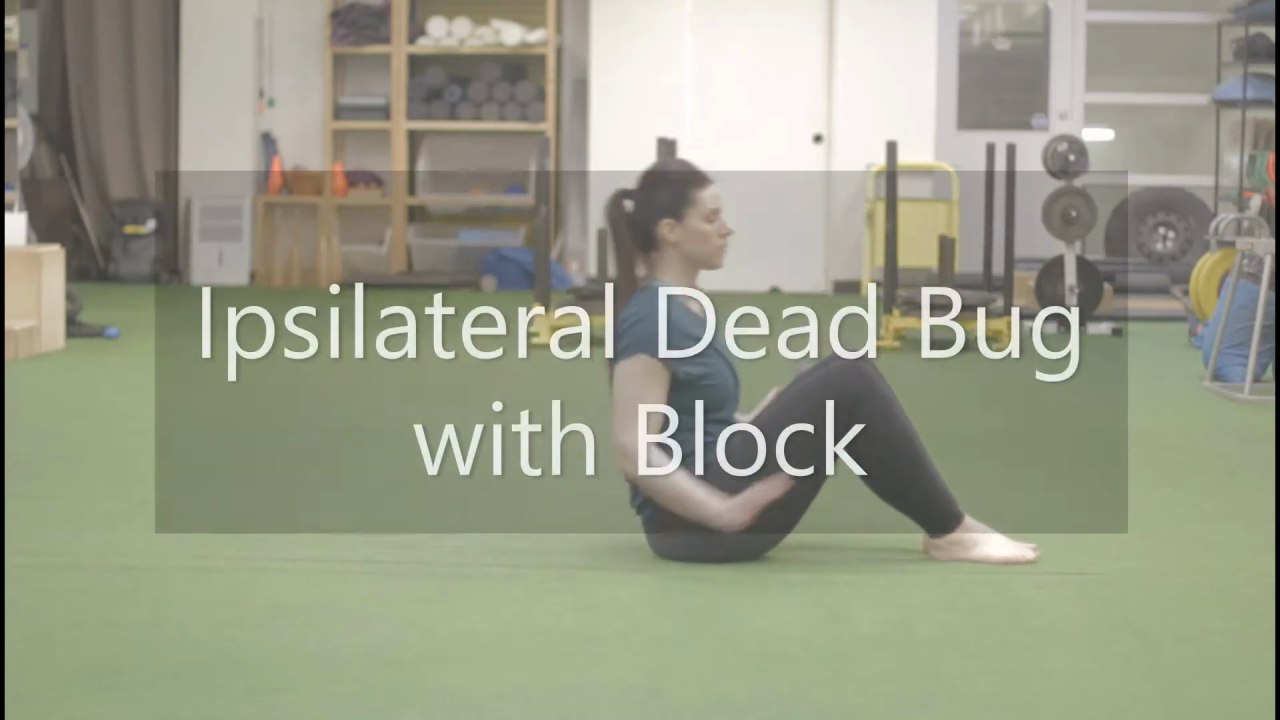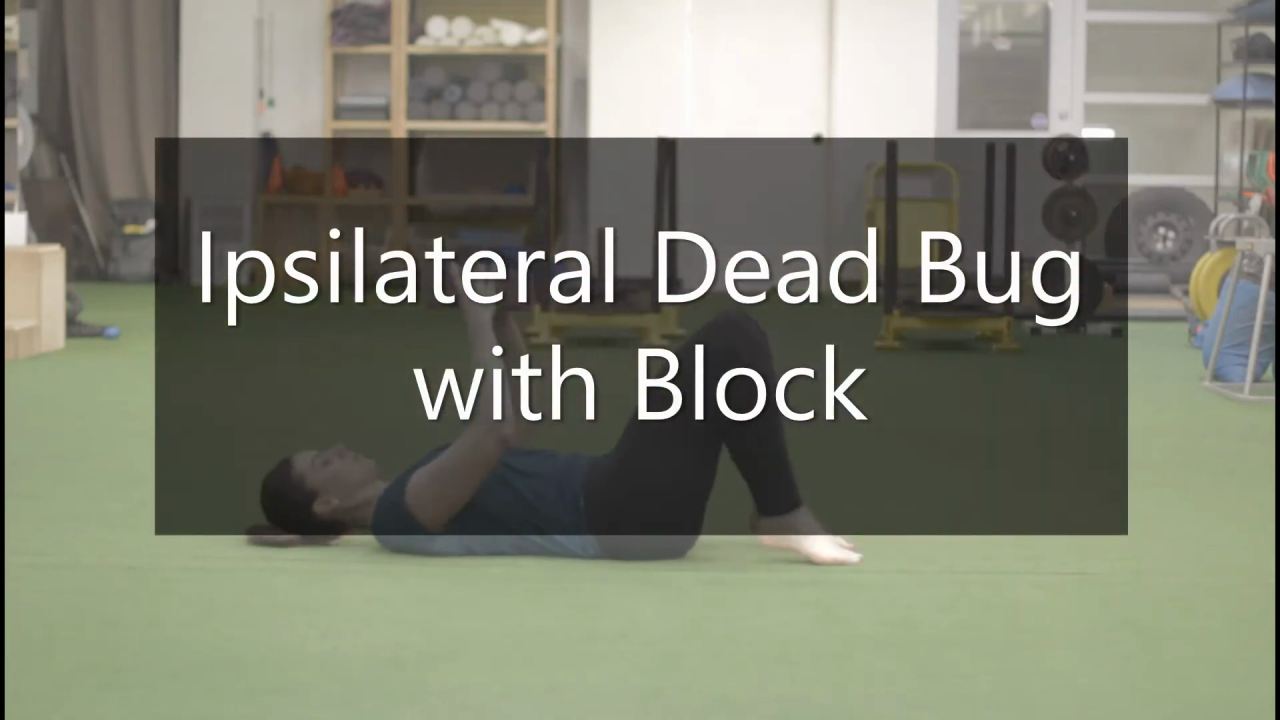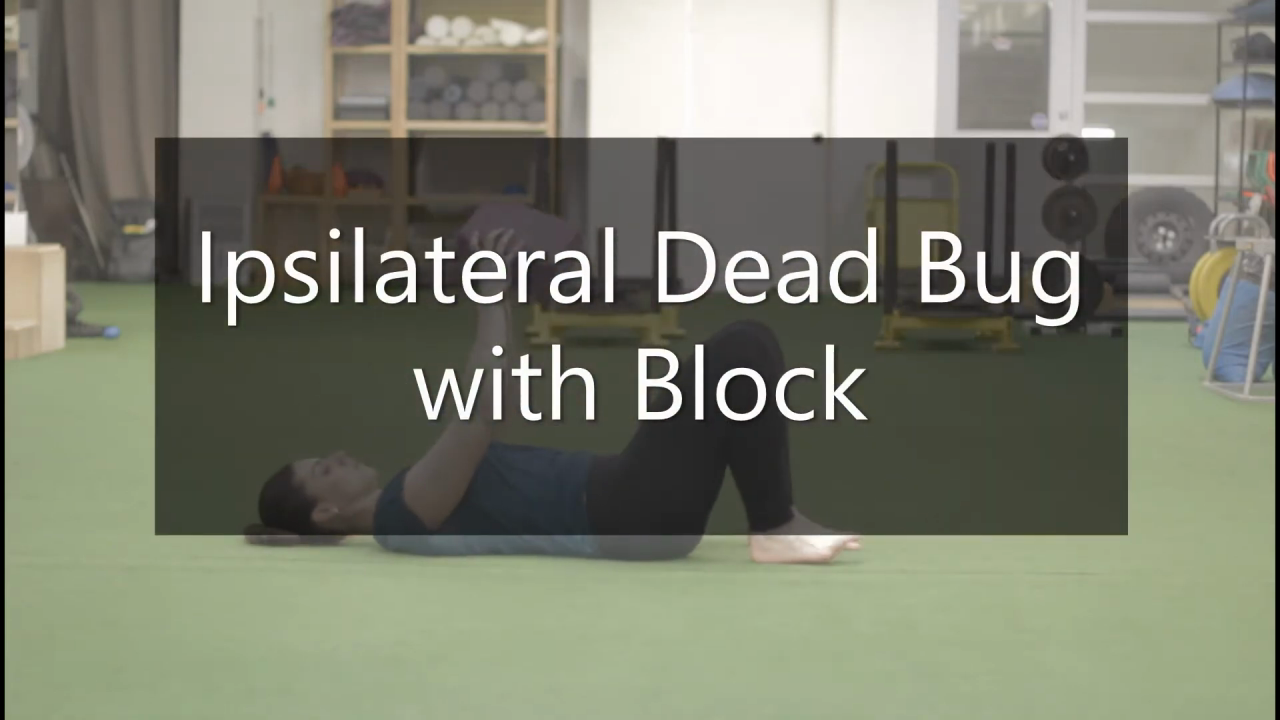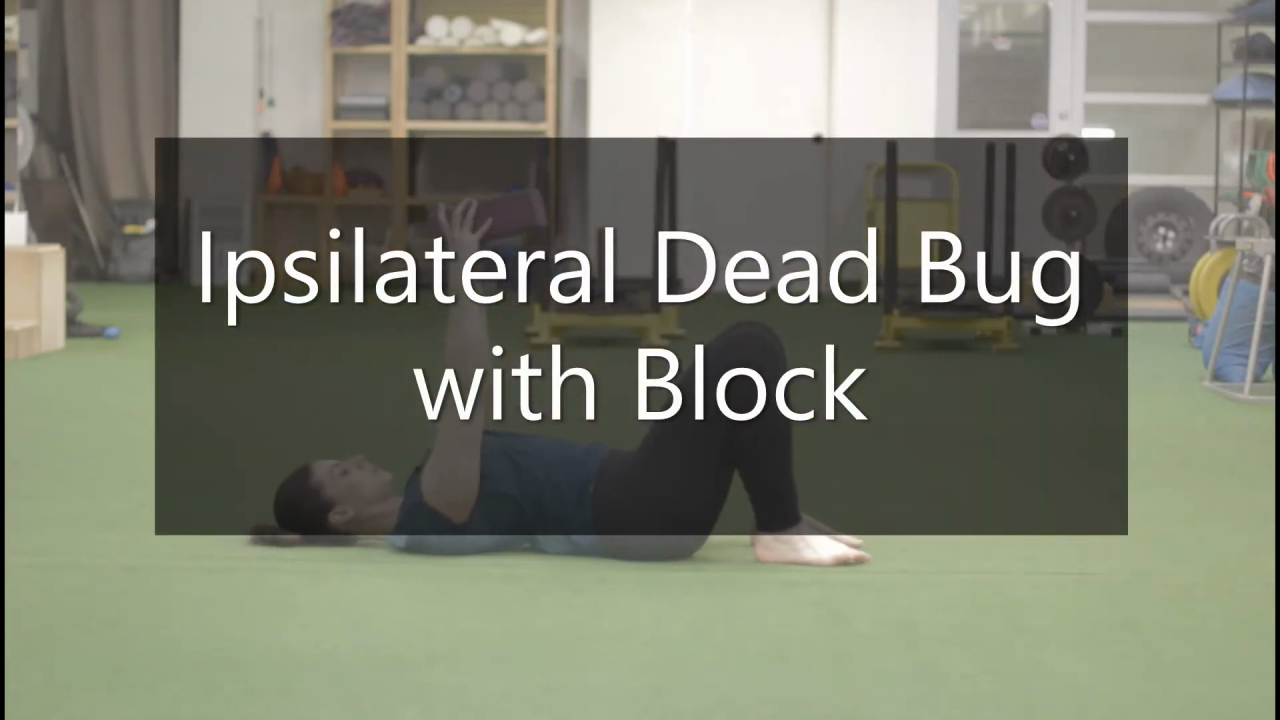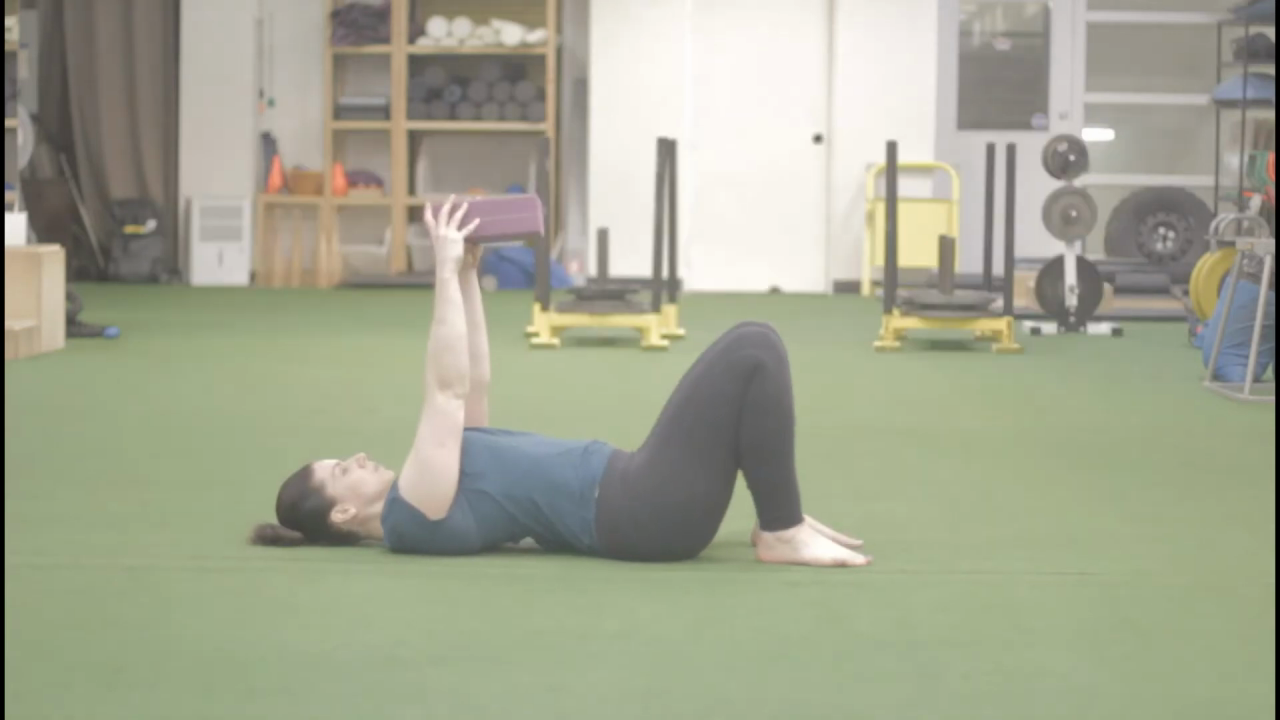
dt=1s
person 1, frame 1
left shoulder: (677, 305)
right shoulder: (652, 320)
right elbow: (632, 449)
right wrist: (719, 512)
left hip: (724, 483)
right hip: (692, 522)
left knee: (847, 372)
right knee: (852, 384)
left ankle: (947, 523)
right ankle: (950, 535)
person 1, frame 2
left shoulder: (419, 491)
right shoulder: (405, 515)
left elbow: (518, 414)
right elbow: (493, 430)
left wrist: (503, 316)
right wrist: (476, 322)
left hip: (618, 500)
right hip: (630, 520)
left knee: (732, 333)
right knee: (731, 342)
left ankle: (780, 510)
right ankle: (780, 517)
person 1, frame 3
left shoulder: (420, 494)
right shoulder: (405, 518)
left elbow: (491, 398)
right elbow: (479, 409)
left wrist: (499, 288)
right wrist: (490, 293)
left hip: (621, 498)
right hip: (632, 519)
left knee: (746, 342)
right knee: (742, 353)
left ankle: (777, 517)
right ankle: (774, 529)
person 1, frame 4
left shoulder: (427, 492)
right shoulder: (427, 520)
left elbow: (474, 384)
left wrist: (469, 270)
right wrist: (462, 270)
left hip: (632, 496)
right hip: (641, 517)
left knee: (747, 345)
right knee: (748, 350)
left ankle: (781, 518)
right ankle: (780, 532)
person 1, frame 5
left shoulder: (424, 500)
right shoulder: (412, 517)
left elbow: (473, 384)
right elbow: (445, 391)
left wrist: (469, 273)
right wrist: (445, 271)
left hip: (633, 492)
right hip: (644, 514)
left knee: (752, 343)
right knee: (752, 353)
left ankle: (781, 517)
right ankle: (782, 533)
